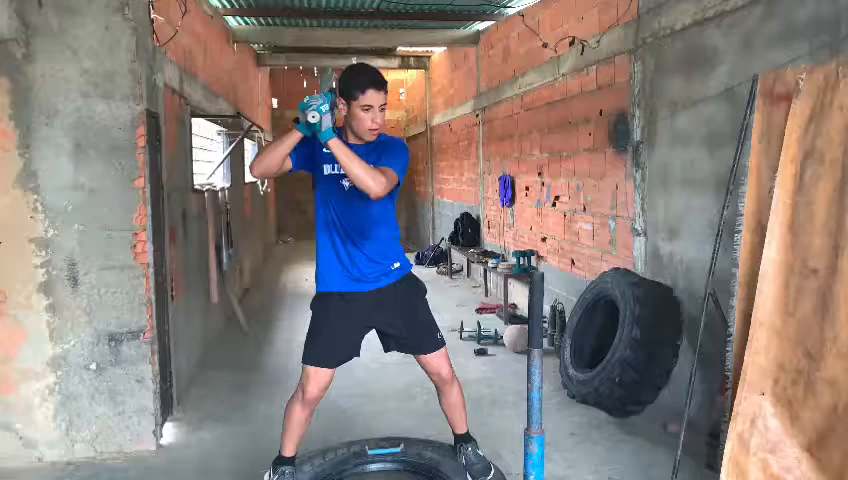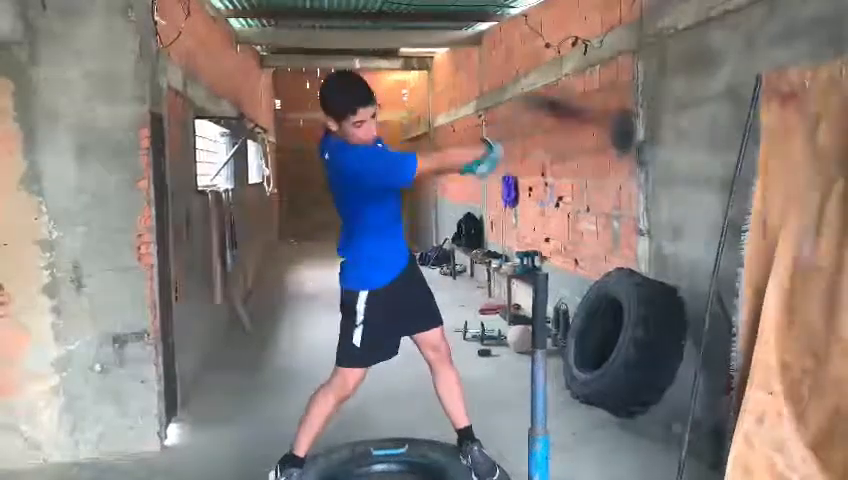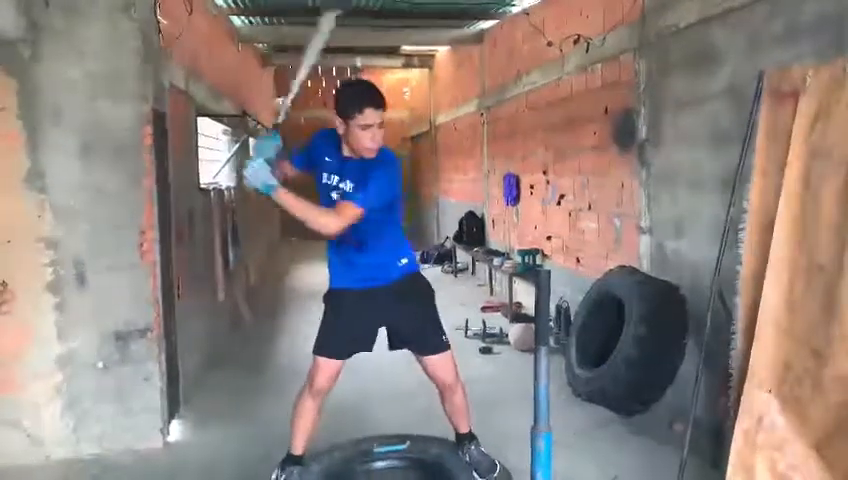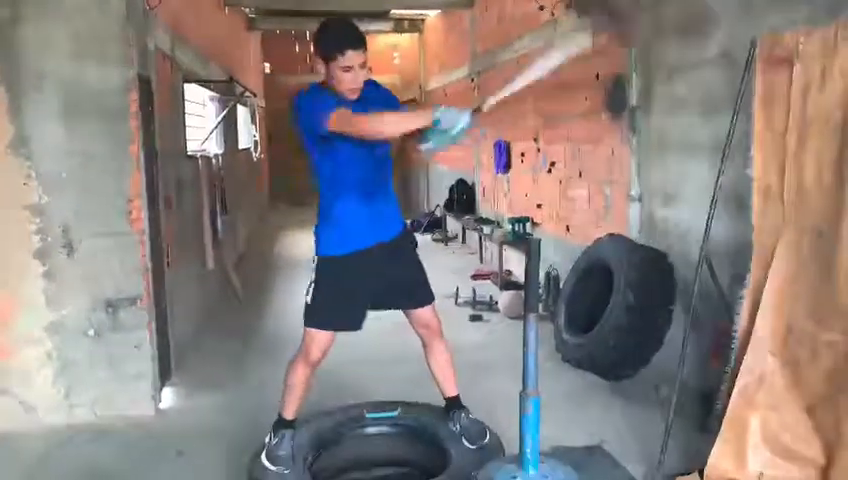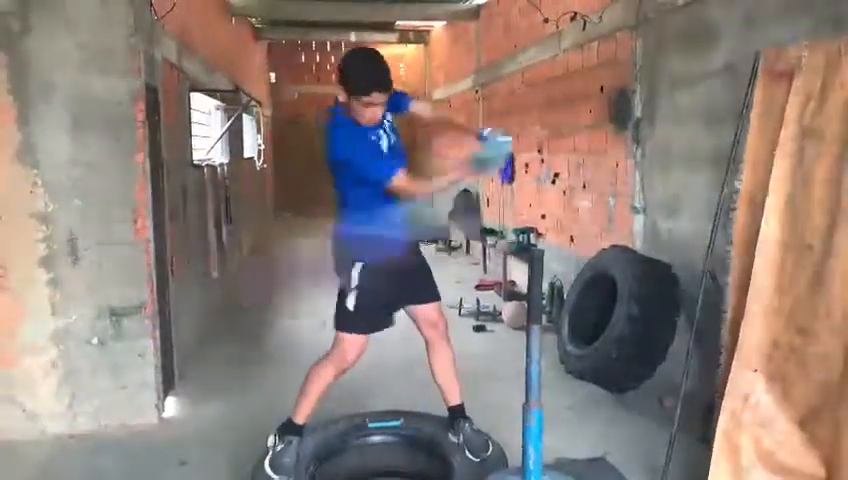
dt=0.7s
person 1, frame 1
left shoulder: (394, 149)
right shoulder: (317, 146)
left elbow: (378, 187)
right elbow: (259, 170)
left wrist: (330, 139)
right wrist: (303, 128)
left hip: (394, 283)
right hip: (338, 292)
left knee: (443, 372)
right knee: (310, 390)
left ankle: (464, 444)
person 1, frame 2
left shoulder: (361, 134)
right shoulder: (357, 162)
left elbow: (402, 163)
right elbow: (433, 162)
left wrist: (466, 161)
right wrist: (484, 150)
left hip: (400, 266)
right hip: (369, 282)
left knee: (439, 352)
right knee: (345, 382)
left ankle: (468, 444)
person 1, frame 3
left shoulder: (385, 169)
right shoulder: (323, 144)
left elbow: (332, 223)
right elbow: (290, 171)
left wrist: (272, 186)
right wrist: (270, 159)
left hip: (401, 282)
right hip: (348, 288)
left knee: (446, 377)
right knee: (319, 382)
left ankle: (467, 443)
person 1, frame 4
left shoulder: (374, 94)
right shoulder: (309, 103)
left elbow: (404, 125)
right elbow: (362, 127)
left wrist: (436, 122)
right wrist: (437, 116)
left hip: (391, 236)
right hip: (341, 248)
left knee: (430, 327)
right knee: (313, 350)
left ankle: (455, 410)
right ankle: (283, 429)
person 1, frame 5
left shoulder: (385, 104)
right shoulder: (347, 138)
left elbow: (429, 112)
right elbow: (410, 189)
left wrist: (473, 135)
right wrist: (462, 168)
left hip: (398, 242)
right hip: (366, 254)
left knee: (435, 326)
right knee: (345, 354)
left ankle: (458, 420)
right ankle: (289, 433)
